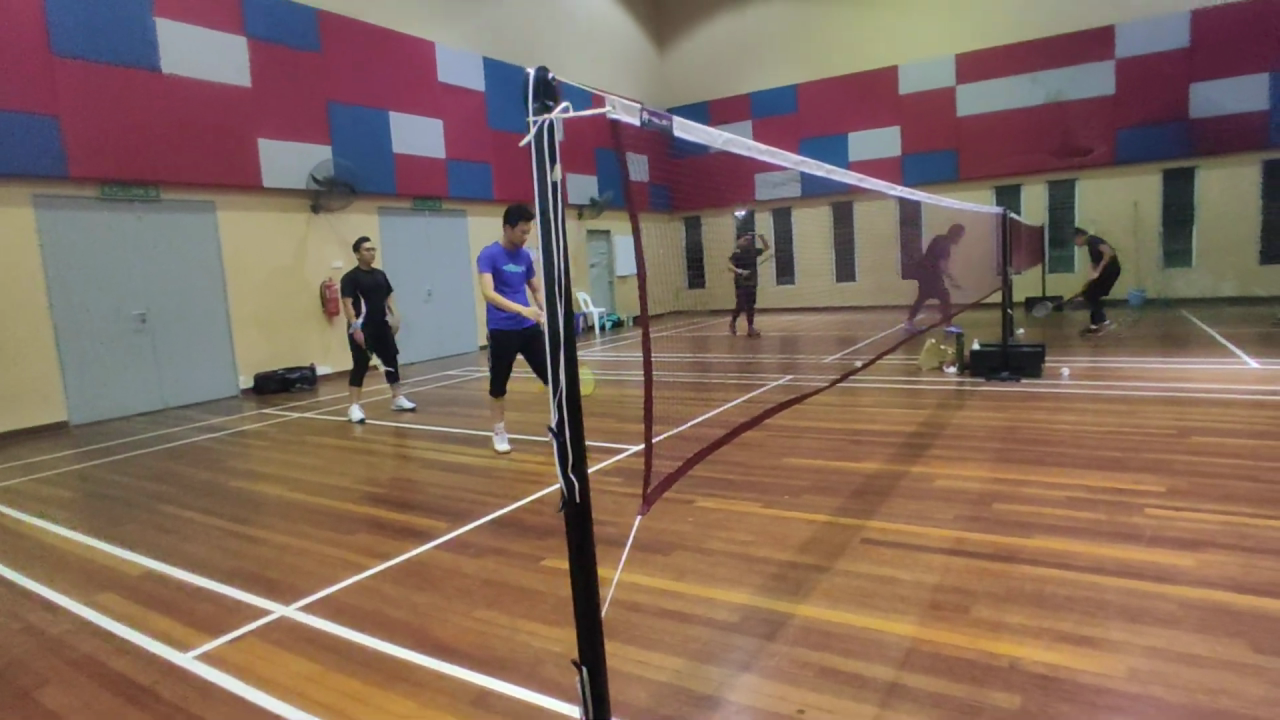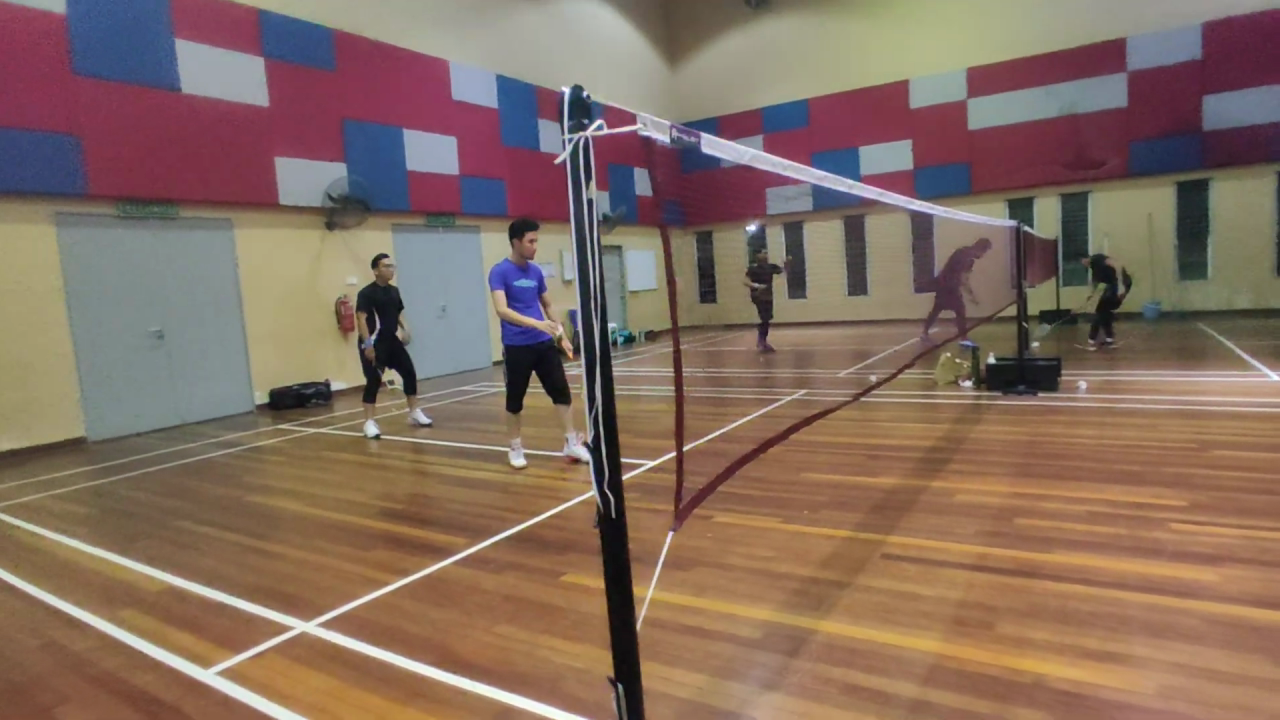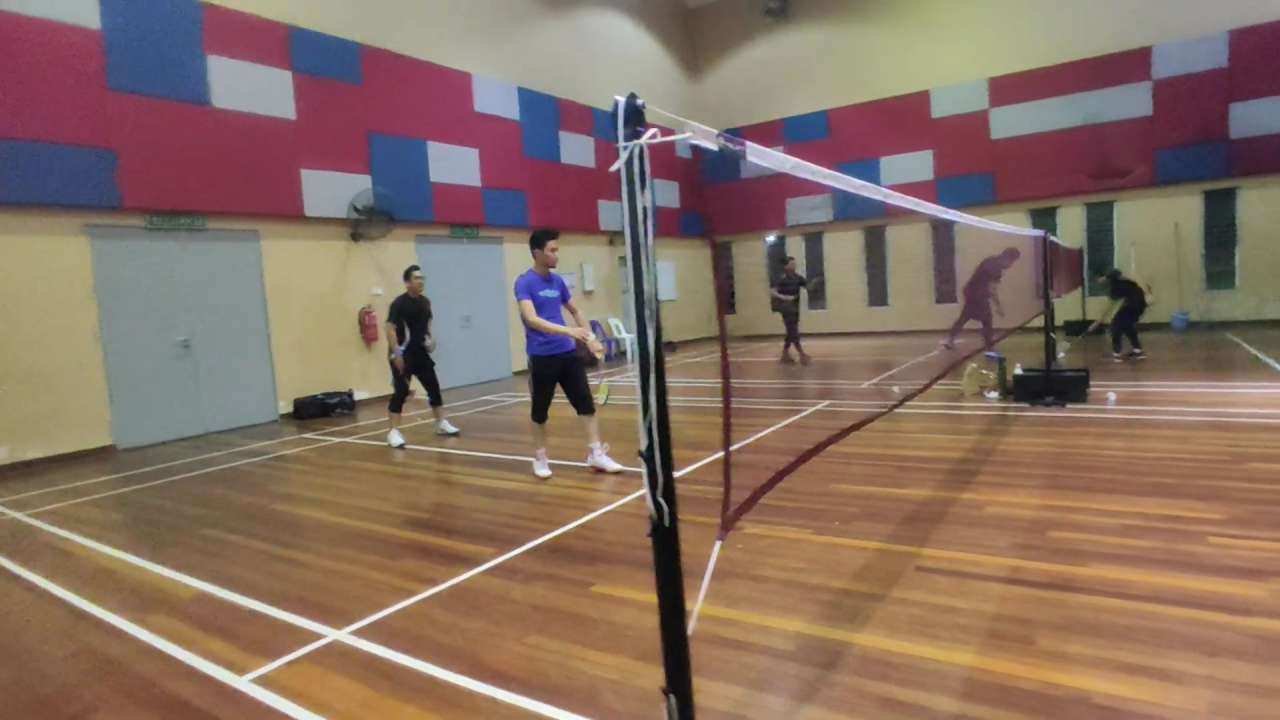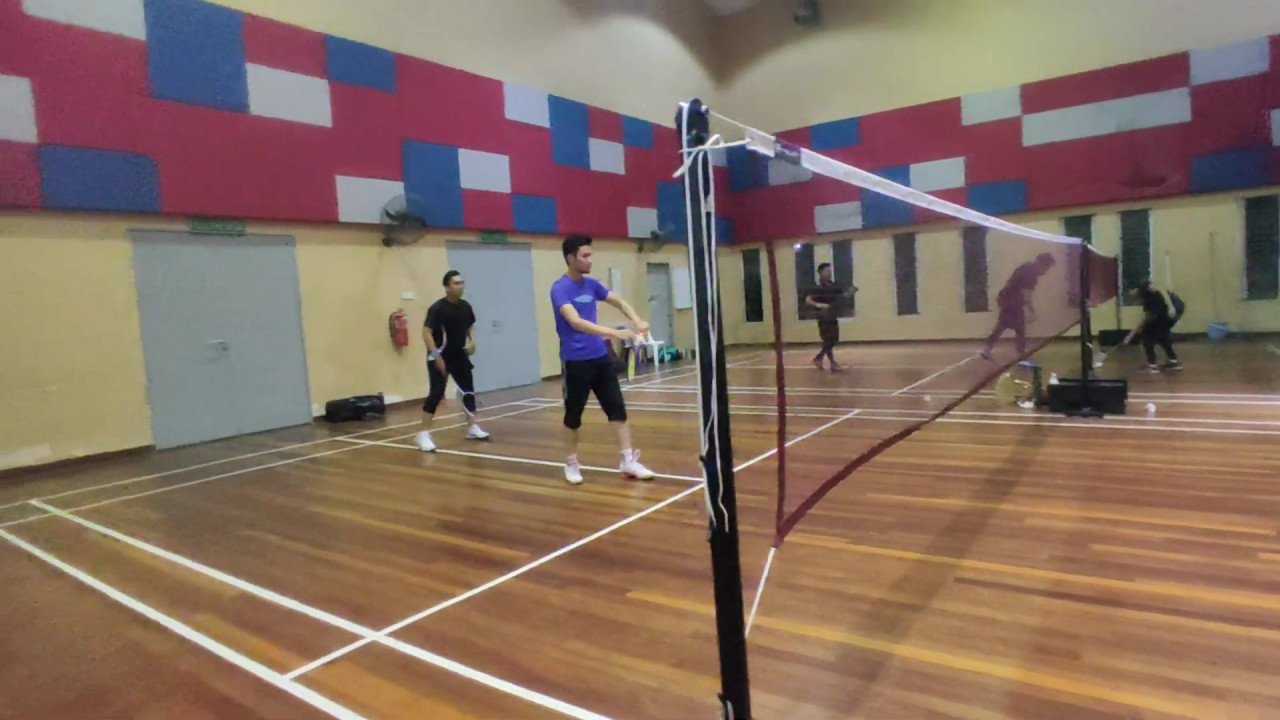
dt=0.2s
person 1, frame 1
left shoulder: (525, 256)
right shoulder: (488, 255)
left elbow: (536, 289)
right elbow: (488, 293)
left wrist: (547, 315)
right wrist: (521, 309)
left hip: (530, 328)
right hip: (502, 331)
left knee: (551, 374)
right knee: (499, 385)
right ankle: (499, 433)
person 1, frame 2
left shoulder: (535, 271)
right shoulder: (499, 272)
right elbow: (502, 310)
left wrist: (560, 333)
right wrist: (538, 324)
left hip: (544, 343)
right hip: (517, 346)
left knee: (562, 391)
right knee: (515, 400)
left ankle: (572, 444)
right ankle: (515, 448)
person 1, frame 3
left shoulder: (557, 280)
right shoulder: (524, 282)
left elbow: (574, 310)
right elbow: (531, 319)
left wrist: (588, 337)
right wrist: (570, 331)
left hip: (568, 352)
right hip: (542, 356)
left knee: (586, 402)
right knee: (540, 410)
left ankle: (597, 454)
right ankle: (540, 458)
person 1, frame 4
left shoulder: (591, 284)
right shoulder: (560, 289)
left elbow: (618, 301)
right elbow: (575, 322)
left wrist: (637, 321)
right wrist: (615, 333)
left hip: (601, 357)
right hip: (576, 361)
left knee: (617, 408)
right knee: (573, 415)
left ankle: (628, 460)
right ankle: (571, 463)
person 2, frame 1
left shoulder: (380, 275)
right shoulder: (351, 277)
left elbow: (388, 297)
right elbow: (347, 304)
left wrist: (394, 316)
right wrist: (355, 327)
left hip: (382, 327)
right hip: (362, 329)
left knee: (391, 362)
right knee: (360, 366)
left ankle: (398, 399)
right ankle: (354, 407)
person 2, frame 2
left shoulder: (394, 291)
right shoulder: (367, 292)
right elbow: (360, 318)
left wrist: (404, 329)
right wrist: (368, 344)
left hip: (393, 342)
right hip: (374, 344)
left knee: (410, 373)
right knee: (373, 382)
left ankle: (414, 413)
right ankle: (369, 423)
person 2, frame 3
left shoulder: (425, 302)
right shoulder: (399, 304)
right elbow: (390, 328)
left wrist: (430, 338)
right wrist: (396, 354)
left hip: (420, 352)
right hip: (402, 355)
left knee: (433, 386)
right knee: (401, 391)
left ankle: (441, 423)
right ankle: (394, 432)
person 2, frame 4
left shoulder: (466, 306)
right shoulder: (437, 308)
left elbow: (470, 326)
right elbow: (426, 332)
left wrist: (472, 342)
right wrist: (436, 355)
left hip: (459, 356)
right hip: (440, 358)
left knee: (468, 390)
right knee: (436, 393)
left ankle: (472, 428)
right ankle: (424, 434)
